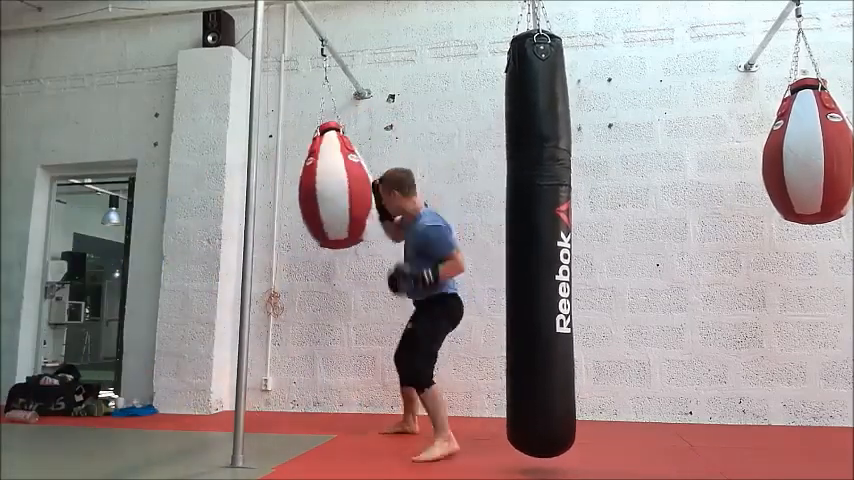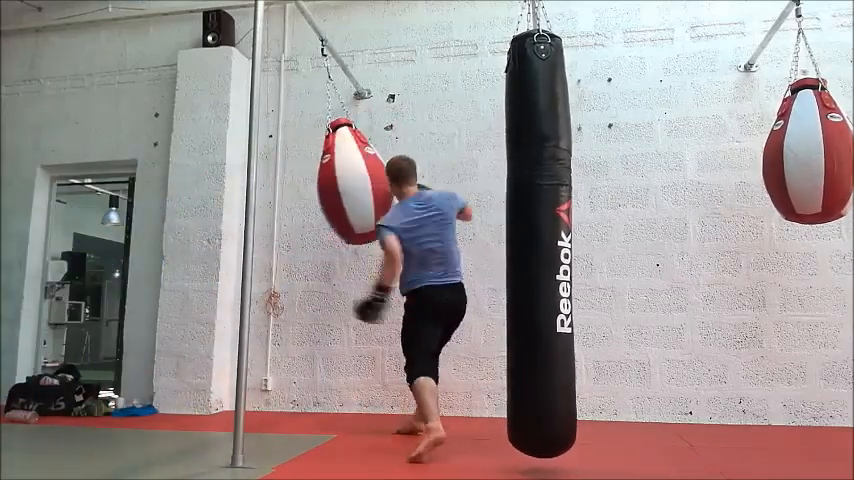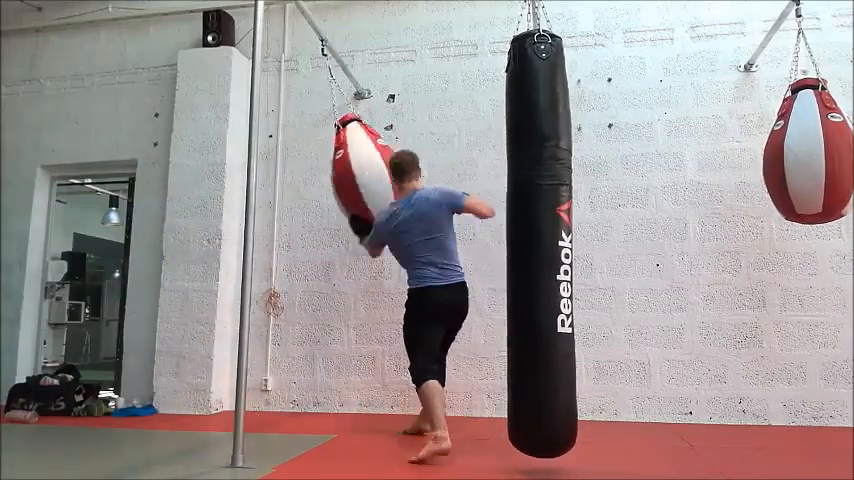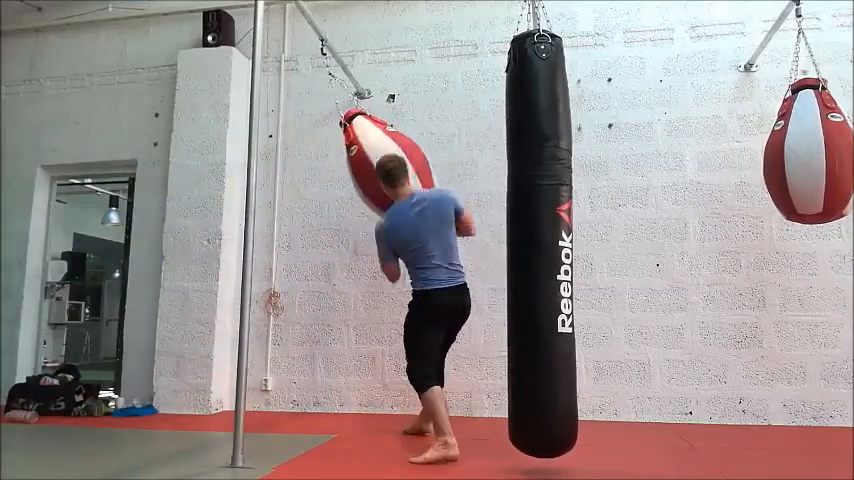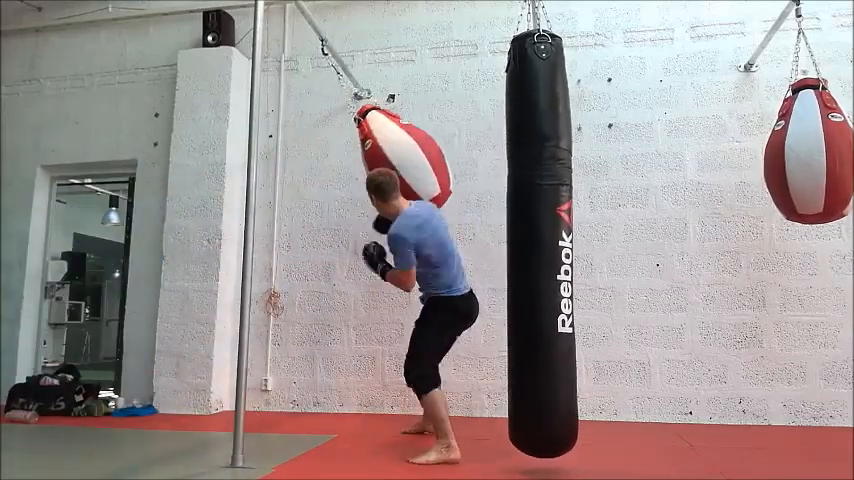
dt=0.1s
person 1, frame 1
left shoulder: (431, 226)
right shoulder: (412, 221)
left elbow: (457, 265)
right elbow: (395, 235)
left wrist: (419, 278)
right wrist: (384, 212)
left hip: (441, 306)
right hip: (427, 305)
left knee: (418, 367)
right knee: (404, 359)
left ankle: (445, 439)
right ankle: (409, 420)
person 1, frame 2
left shoulder: (391, 220)
right shoulder: (443, 199)
left elbow: (394, 257)
right elbow: (468, 214)
left wrist: (379, 295)
left hip: (423, 298)
right hip: (456, 294)
left knee: (417, 364)
right knee: (428, 358)
left ankle: (433, 427)
right ankle: (420, 418)
person 1, frame 3
left shoulder: (387, 219)
right shoulder: (442, 196)
left elbow: (373, 251)
right elbow: (486, 211)
left wrist: (364, 233)
right wrist: (465, 201)
left hip: (424, 299)
right hip: (457, 294)
left knee: (423, 366)
right knee: (435, 359)
left ankle: (440, 435)
right ankle: (426, 418)
person 1, frame 4
left shoulder: (388, 226)
right shoulder: (441, 197)
left elbow: (392, 273)
right elbow: (469, 229)
left wrist: (390, 254)
left hip: (429, 300)
right hip: (459, 296)
left knee: (421, 369)
right knee: (431, 361)
left ankle: (446, 442)
right ankle: (427, 419)
person 1, frame 5
left shoulder: (399, 233)
right shoulder: (424, 208)
left elbow: (406, 283)
left wrist: (379, 265)
left hip: (443, 306)
right hip: (464, 301)
left knee: (418, 371)
right knee: (425, 363)
left ankle: (446, 446)
right ankle: (429, 420)
